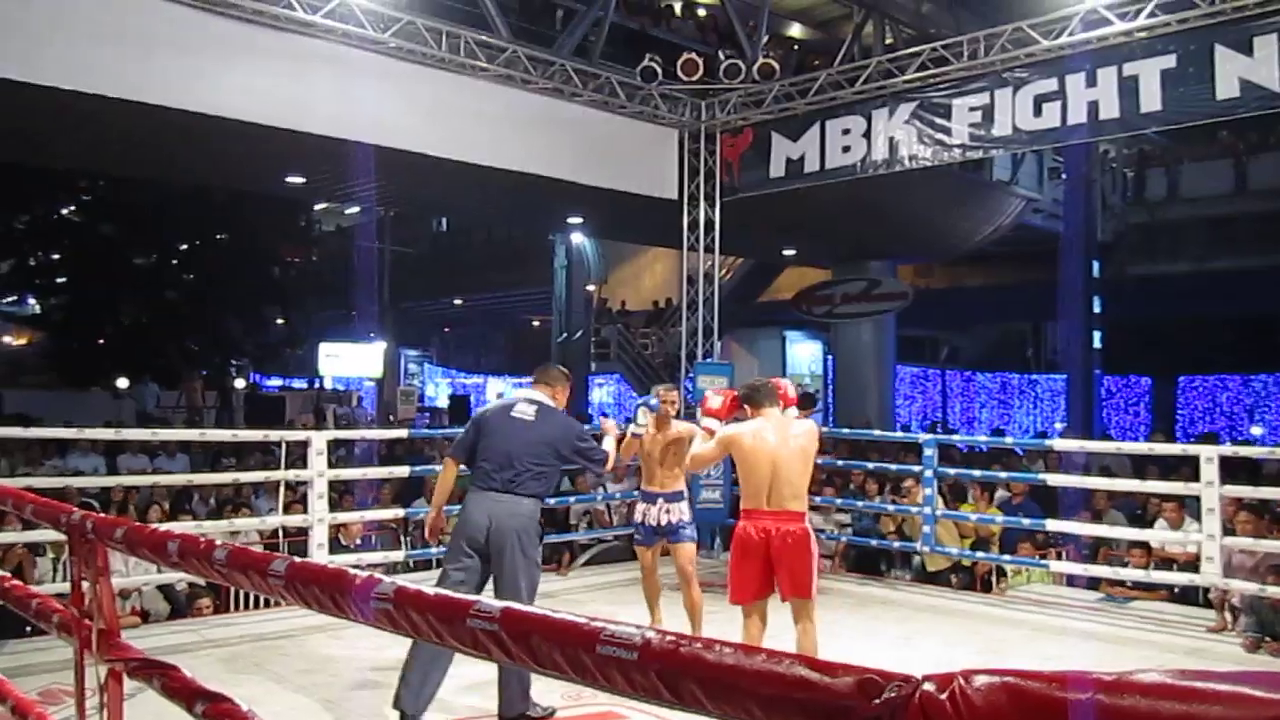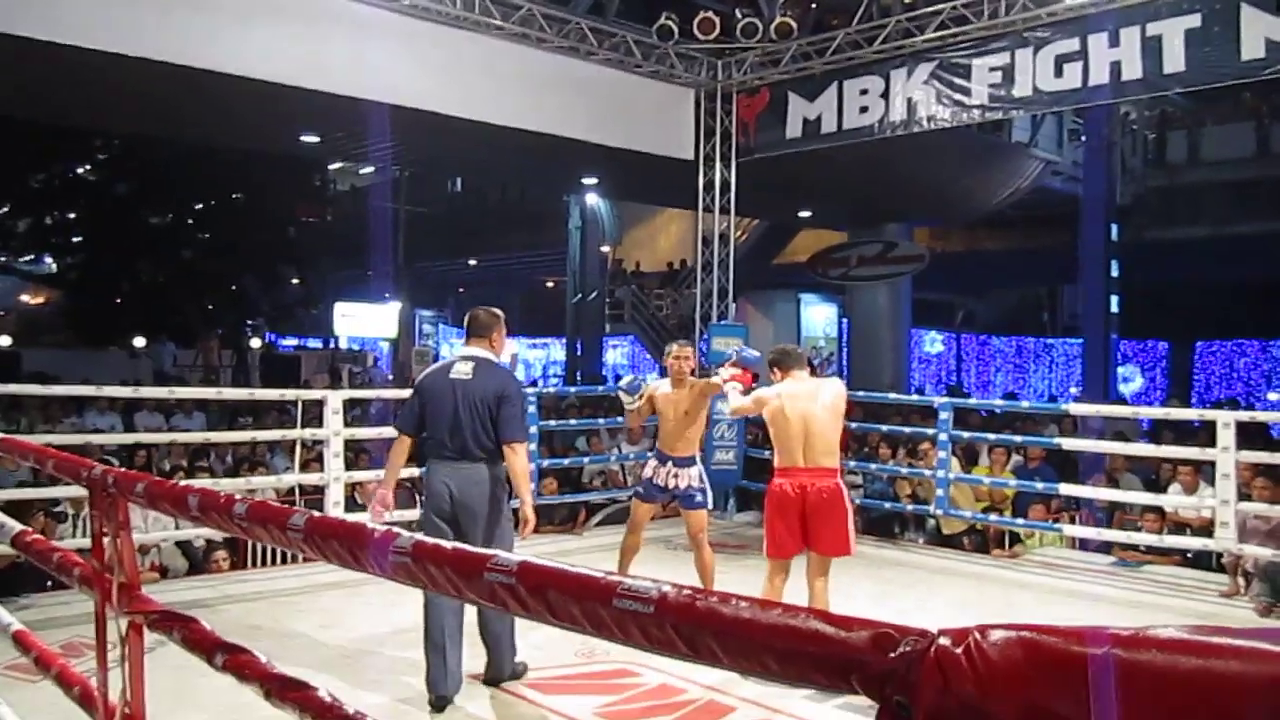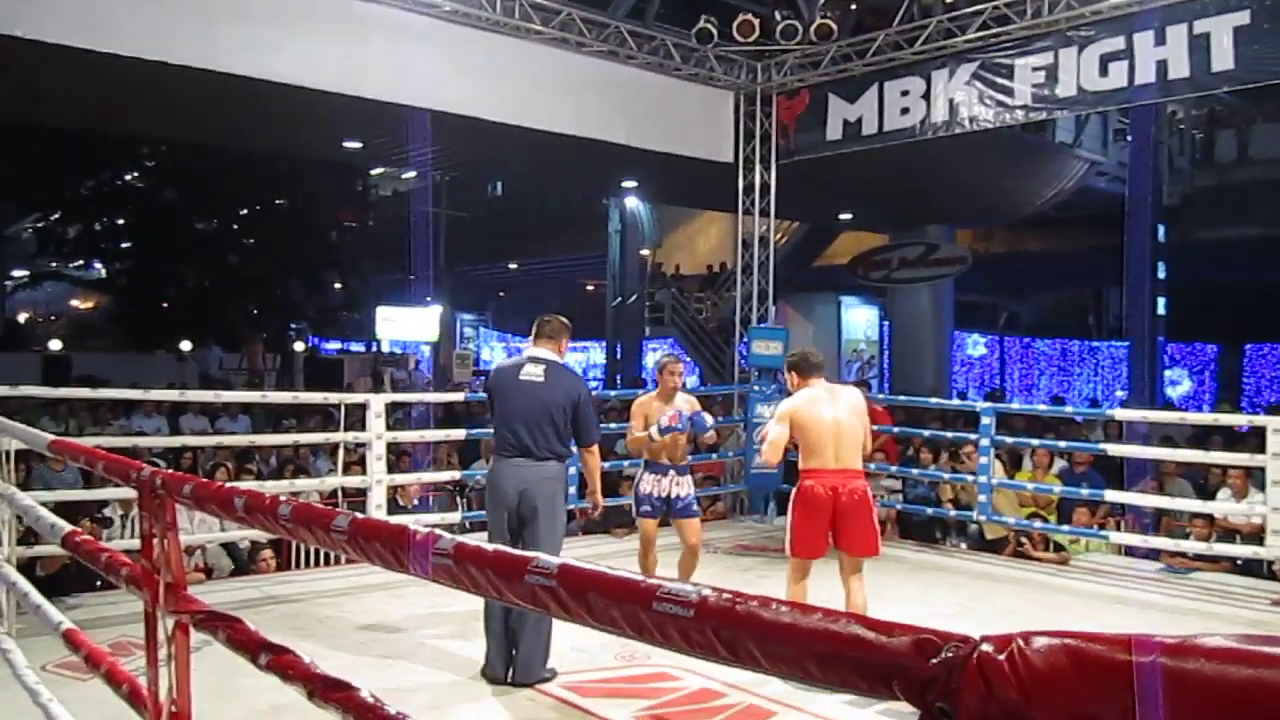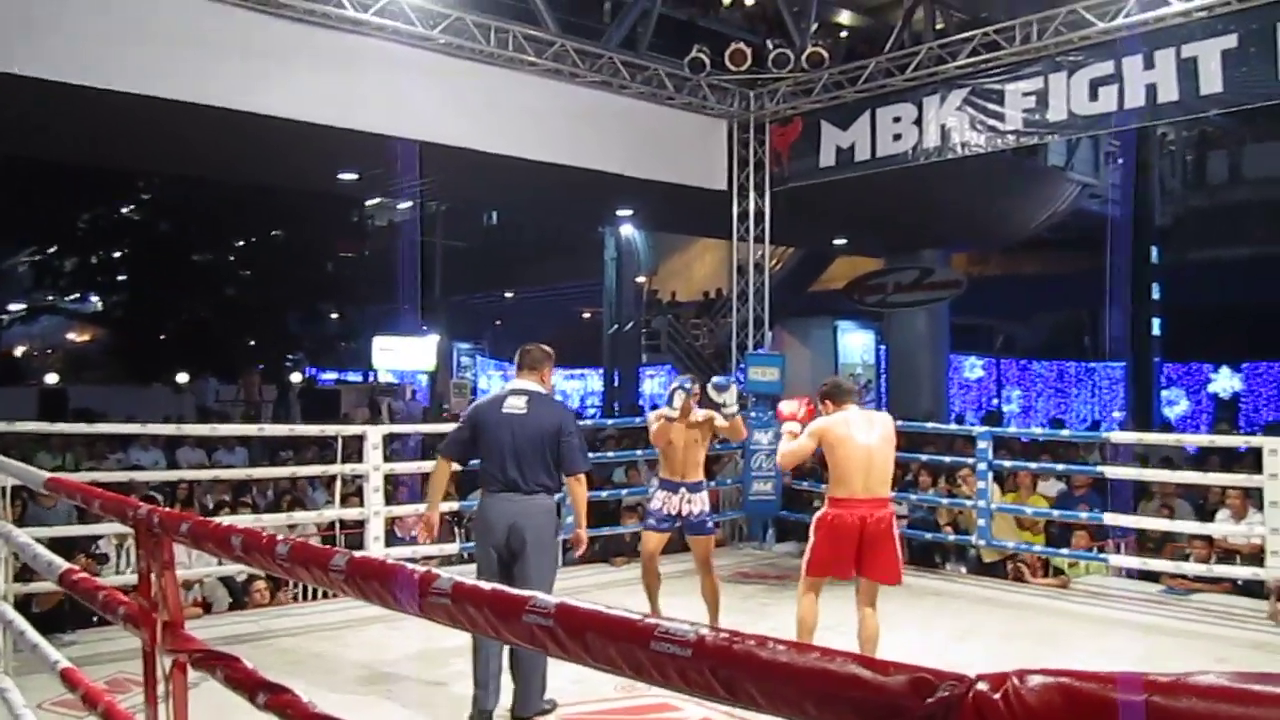
dt=0.7s
person 1, frame 1
left shoulder: (490, 412)
right shoulder: (564, 427)
left elbow: (452, 461)
right elbow: (605, 462)
left wrist: (436, 509)
right wrist: (611, 434)
left hip: (476, 508)
right hip: (518, 517)
person 1, frame 2
left shoulder: (430, 378)
right shoulder: (503, 381)
left elbow: (404, 439)
right elbow: (513, 449)
left wrist: (387, 487)
right wrist: (525, 500)
left hip: (438, 478)
right hip: (482, 481)
left ankle: (441, 684)
right ankle: (502, 663)
person 1, frame 3
left shoulder: (499, 374)
right shoulder: (572, 384)
right elbow: (588, 447)
right wrist: (594, 489)
left hip: (503, 474)
right hip: (546, 479)
left ankle: (497, 661)
right ankle: (529, 667)
person 1, frame 4
left shoulder: (483, 408)
right shoulder: (558, 414)
left elbow: (445, 460)
right elbow: (575, 477)
left wrist: (433, 510)
right wrist: (580, 525)
left hip: (492, 509)
right hip: (537, 512)
person 2, frame 1
left shoulder: (736, 433)
right shoulder: (808, 429)
left elbow: (693, 463)
left wrist: (709, 422)
right wrist: (791, 408)
left hip: (751, 529)
right hip: (794, 530)
left knee: (753, 619)
right knee: (804, 618)
person 2, frame 2
left shoulder: (766, 396)
right shoulder: (836, 388)
left elbow: (736, 407)
left wrist: (731, 383)
left hip: (786, 486)
right hip: (827, 486)
left knee: (776, 574)
right knee: (818, 577)
person 2, frame 3
left shoulder: (790, 405)
right shoulder: (855, 395)
left elbow: (771, 458)
left wrist: (771, 435)
left hip: (813, 488)
right hip: (854, 487)
left knee: (798, 574)
right knee: (853, 575)
person 2, frame 4
left shoulder: (823, 425)
right shoulder: (885, 421)
left elbow: (784, 461)
left wrist: (789, 427)
left hip: (840, 513)
right hip: (879, 514)
left knee: (809, 590)
right knee: (867, 602)
person 3, frame 1
left shoulder: (687, 430)
right shoulder: (639, 427)
right elbow: (622, 459)
right wrist: (638, 428)
left hip: (677, 504)
right hip: (647, 504)
left knee: (687, 572)
right knee: (648, 569)
left ankle: (696, 634)
right ankle: (655, 618)
person 3, frame 2
left shoulder: (701, 387)
right shoulder: (654, 389)
left elbow: (725, 386)
right elbow: (634, 423)
right wrist: (630, 402)
left hip: (688, 468)
right hip: (658, 464)
left knee: (698, 538)
right knee: (634, 526)
right ankle: (620, 578)
person 3, frame 3
left shoulder: (690, 402)
right shoulder: (643, 404)
left elbow: (709, 439)
right elbow: (632, 444)
left wrist: (706, 431)
right wrist: (657, 431)
left hip: (681, 478)
right hip: (652, 477)
left knee: (693, 545)
right knee: (647, 542)
person 3, frame 4
left shoulder: (708, 417)
right shoulder: (658, 416)
left elbow: (739, 436)
right elbow: (657, 440)
left wrist: (730, 405)
right wrist: (672, 409)
left hip: (696, 494)
right hip: (665, 493)
left knee: (705, 565)
right knee: (648, 557)
left ankle: (714, 624)
right ankle: (654, 610)
